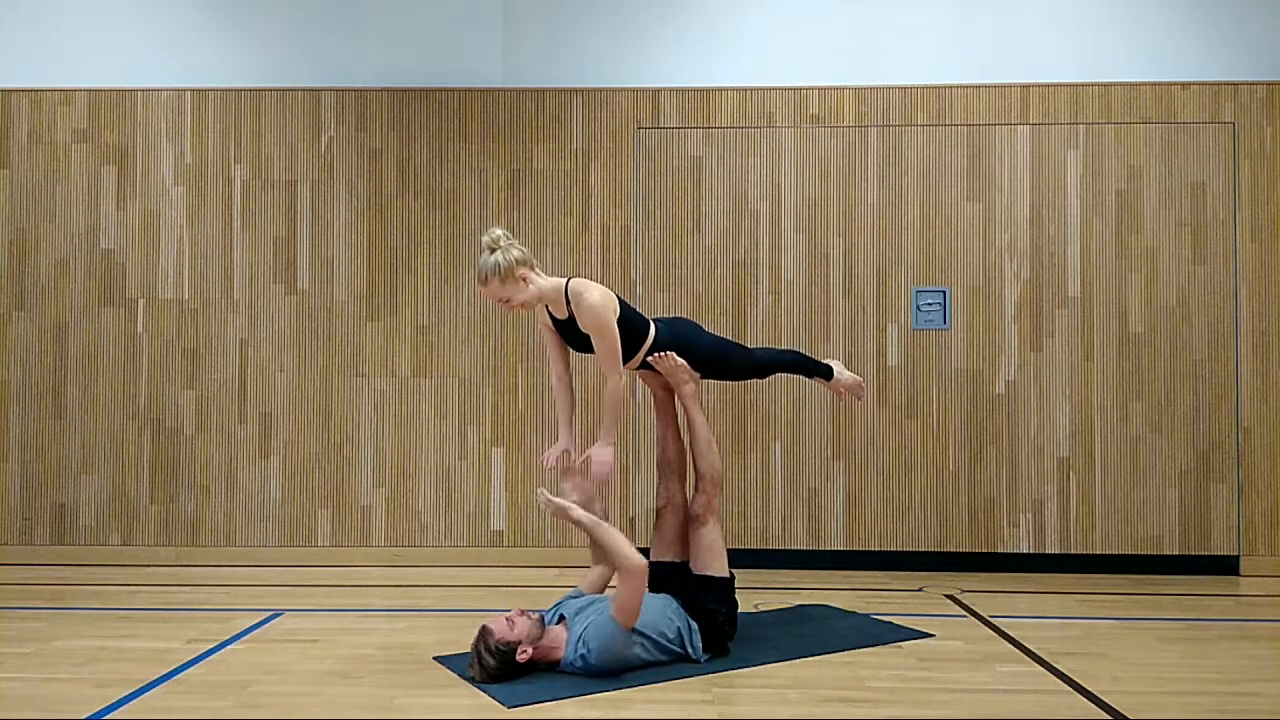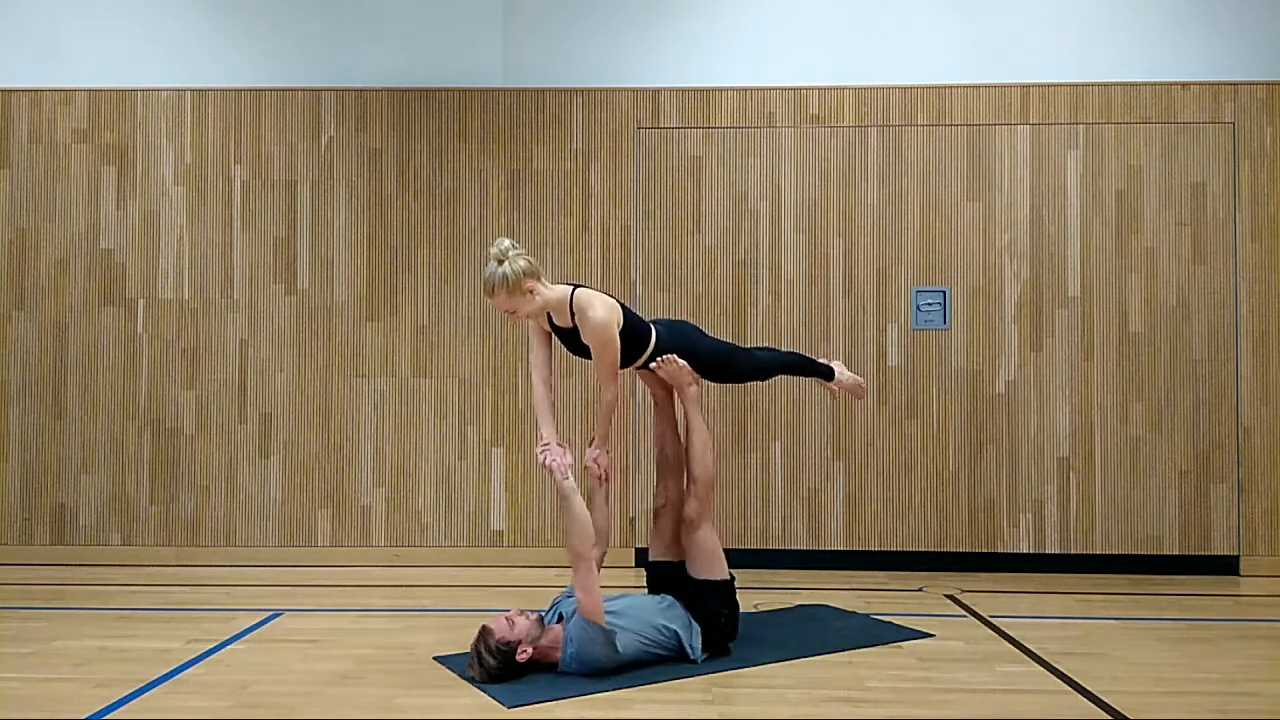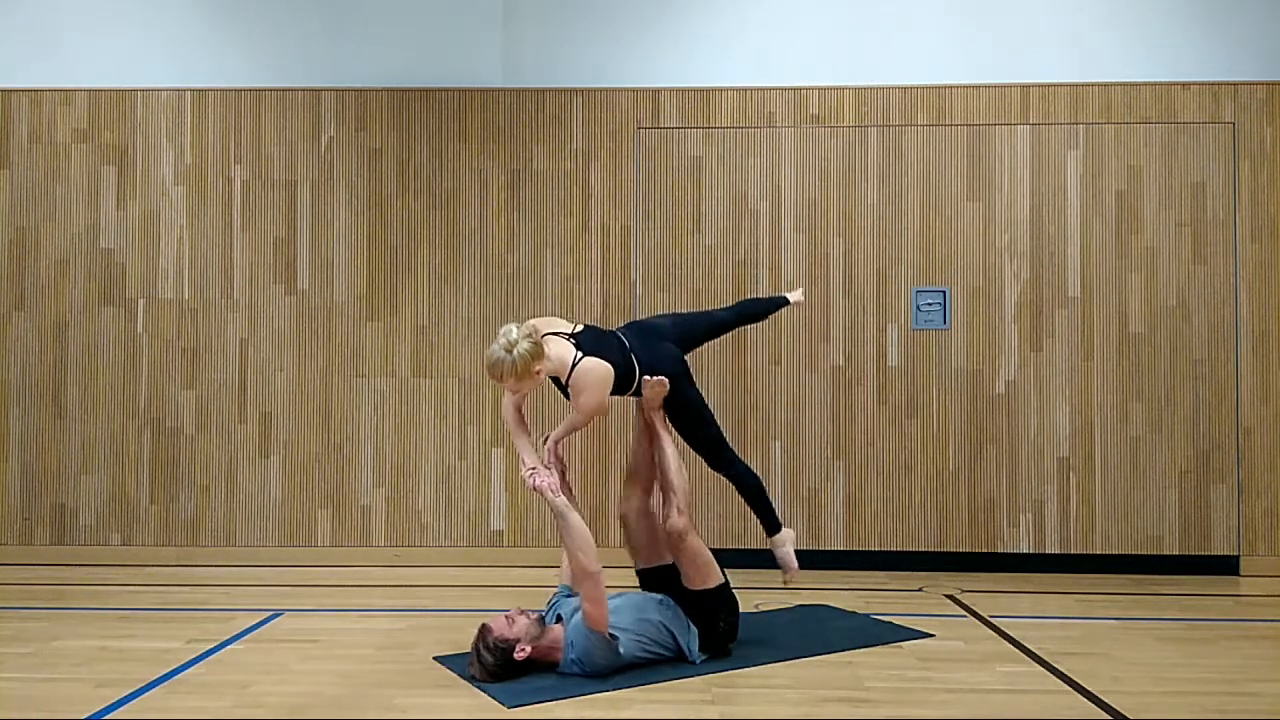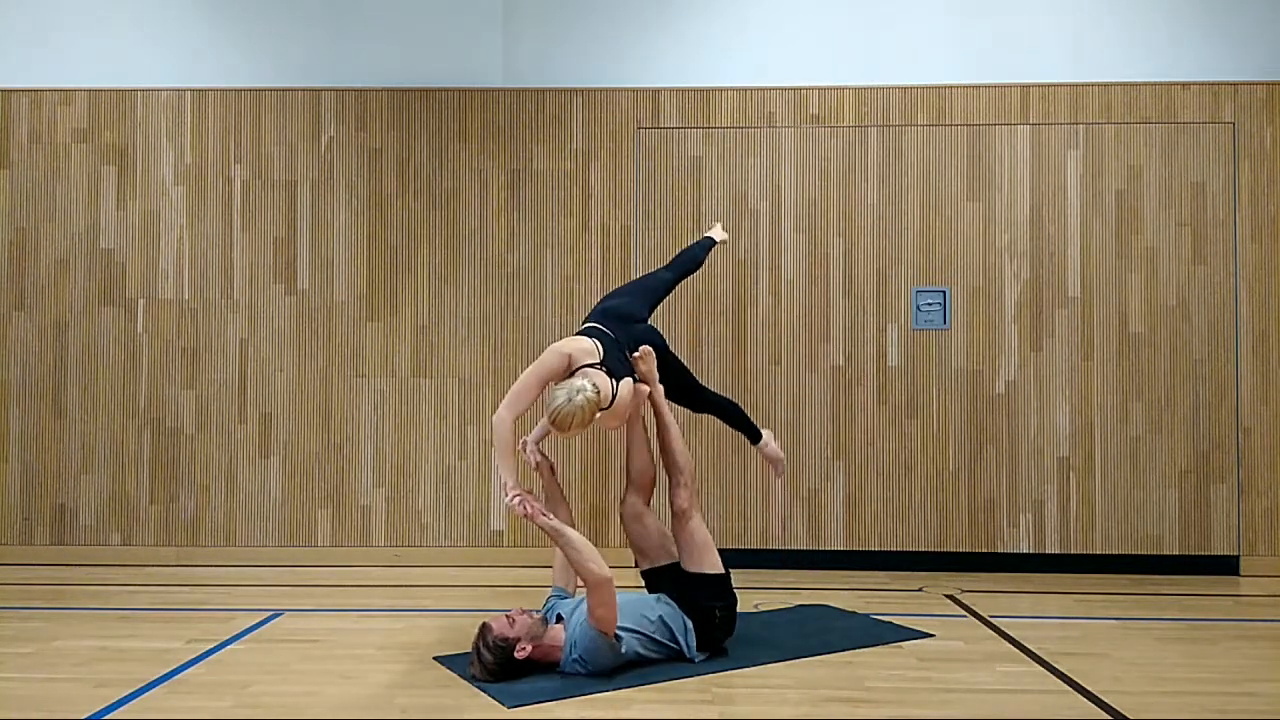
dt=1s
person 1, frame 1
left shoulder: (587, 299)
right shoulder: (545, 310)
left elbow: (614, 377)
right elbow: (560, 376)
left wrist: (606, 443)
right wrist: (564, 437)
left hip: (680, 345)
right hip: (655, 355)
left knee: (755, 364)
right knee: (751, 364)
left ankle: (828, 371)
right ankle: (824, 374)
person 1, frame 2
left shoulder: (593, 314)
right shoulder: (542, 314)
left elbow: (609, 388)
right elbow: (540, 379)
left wrist: (600, 444)
right wrist: (549, 438)
left hip: (679, 348)
right hip: (652, 345)
left knee: (759, 368)
right knee: (752, 363)
left ankle: (830, 372)
right ankle: (826, 371)
person 1, frame 3
left shoulder: (588, 387)
right shoulder: (531, 335)
left elbow: (584, 416)
right elbow: (510, 407)
left wrist: (553, 440)
right wrist: (530, 458)
left hip: (661, 371)
right hip: (637, 337)
left knee: (721, 457)
right knee: (722, 317)
left ankle: (778, 534)
right ankle: (786, 300)
person 1, frame 4
left shoulder: (617, 407)
right shoulder: (563, 354)
right elbow: (503, 416)
right wrist: (510, 486)
left hip: (643, 346)
right hip: (613, 315)
left knee: (701, 400)
right knee: (668, 274)
left ankle: (760, 439)
right ankle: (713, 238)
person 2, frame 1
left shoulder: (557, 617)
right shoulder: (595, 652)
left elbow: (604, 563)
right elbow: (635, 566)
left wrist: (585, 501)
right wrist: (579, 514)
left hip: (670, 603)
right hip: (704, 622)
right knee: (703, 506)
left ankle: (664, 394)
right ankle: (686, 392)
person 2, frame 2
left shoulder: (557, 616)
right shoulder: (583, 650)
left elbow: (595, 550)
right elbow: (584, 560)
left wrist: (598, 484)
right wrist: (566, 486)
left hip: (672, 605)
right hip: (706, 621)
right knee: (695, 511)
left ankle: (664, 394)
right ankle: (688, 394)
person 2, frame 3
left shoulder: (556, 615)
right shoulder: (583, 653)
left elbow: (574, 558)
right elbow: (589, 572)
left wrist: (560, 483)
right wrist: (559, 504)
left hip: (671, 603)
right hip: (705, 626)
right knee: (676, 524)
right ankle: (654, 415)
person 2, frame 4
left shoulder: (555, 616)
right shoulder: (585, 653)
left elbow: (566, 545)
right elbow: (600, 578)
left wrist: (548, 479)
right wrist: (545, 522)
left hip: (671, 603)
right hip: (703, 619)
right knee: (683, 503)
right ankle: (654, 394)
